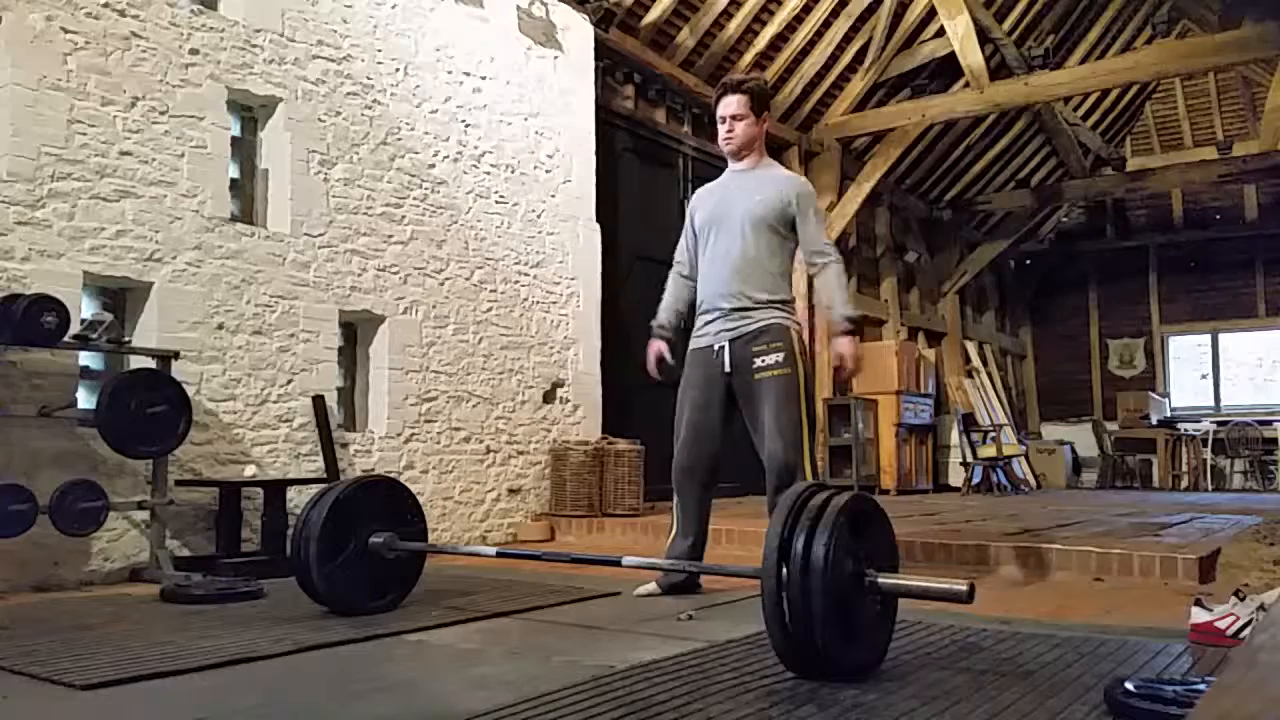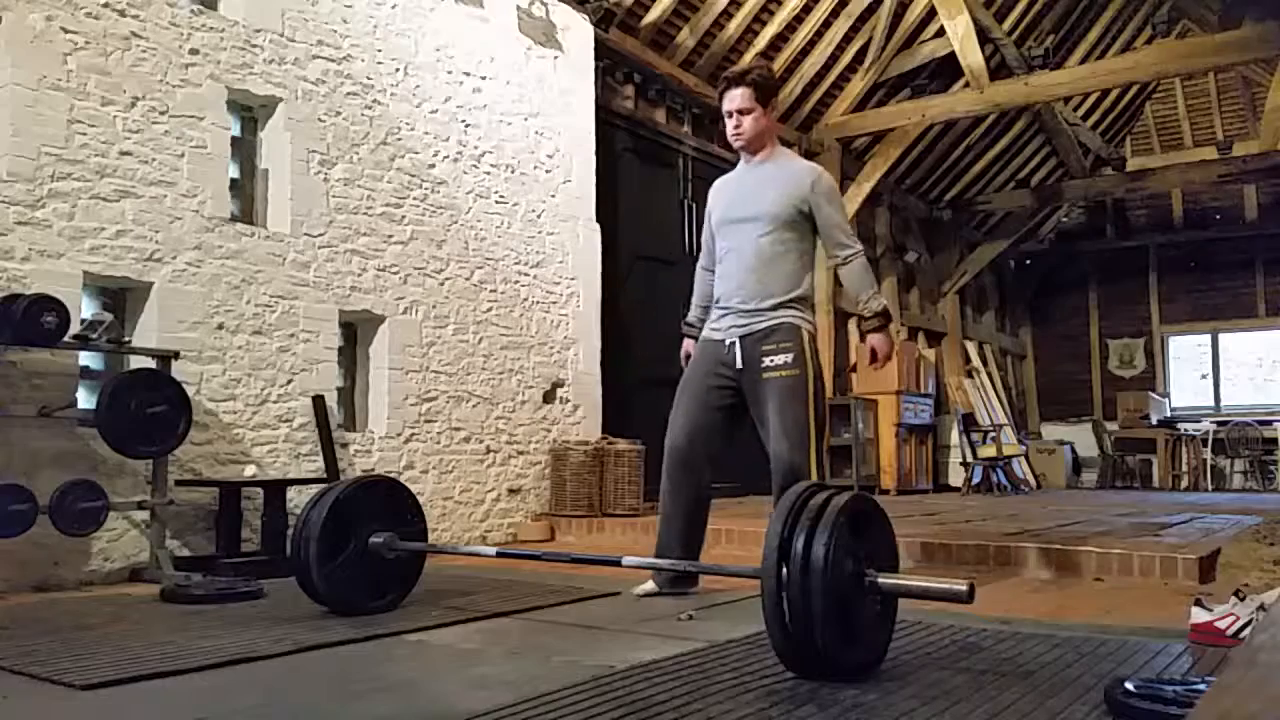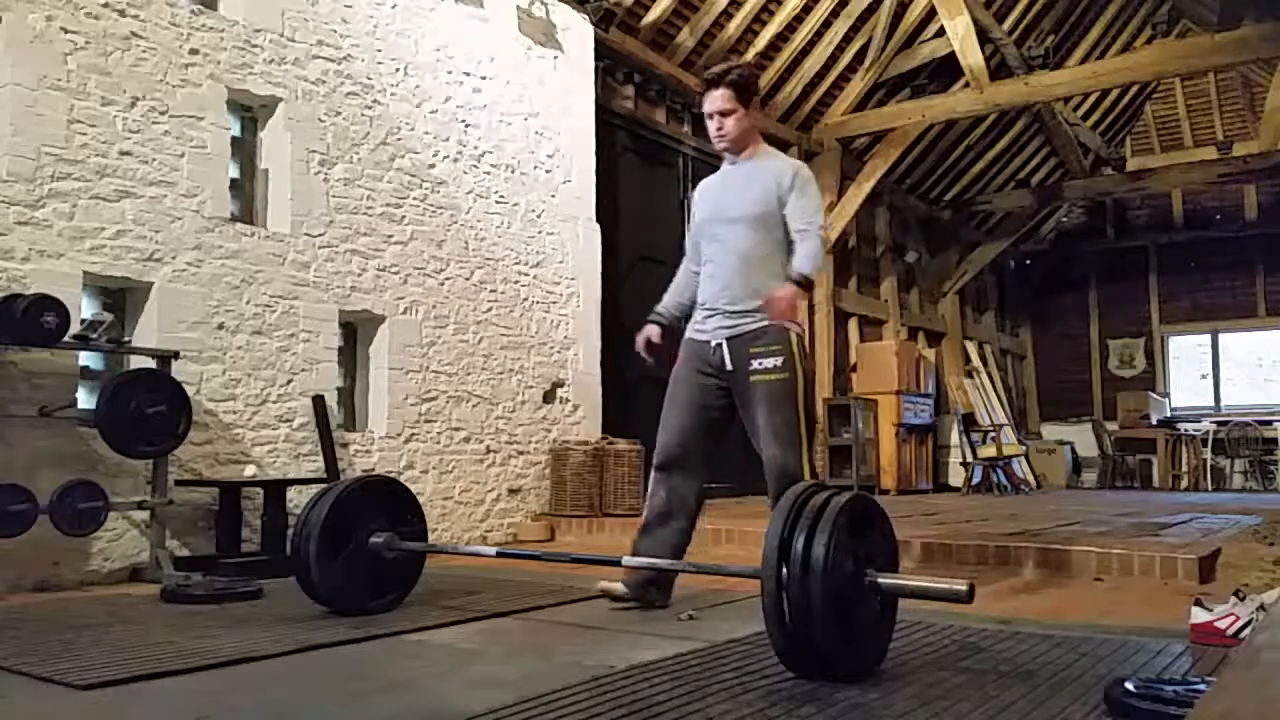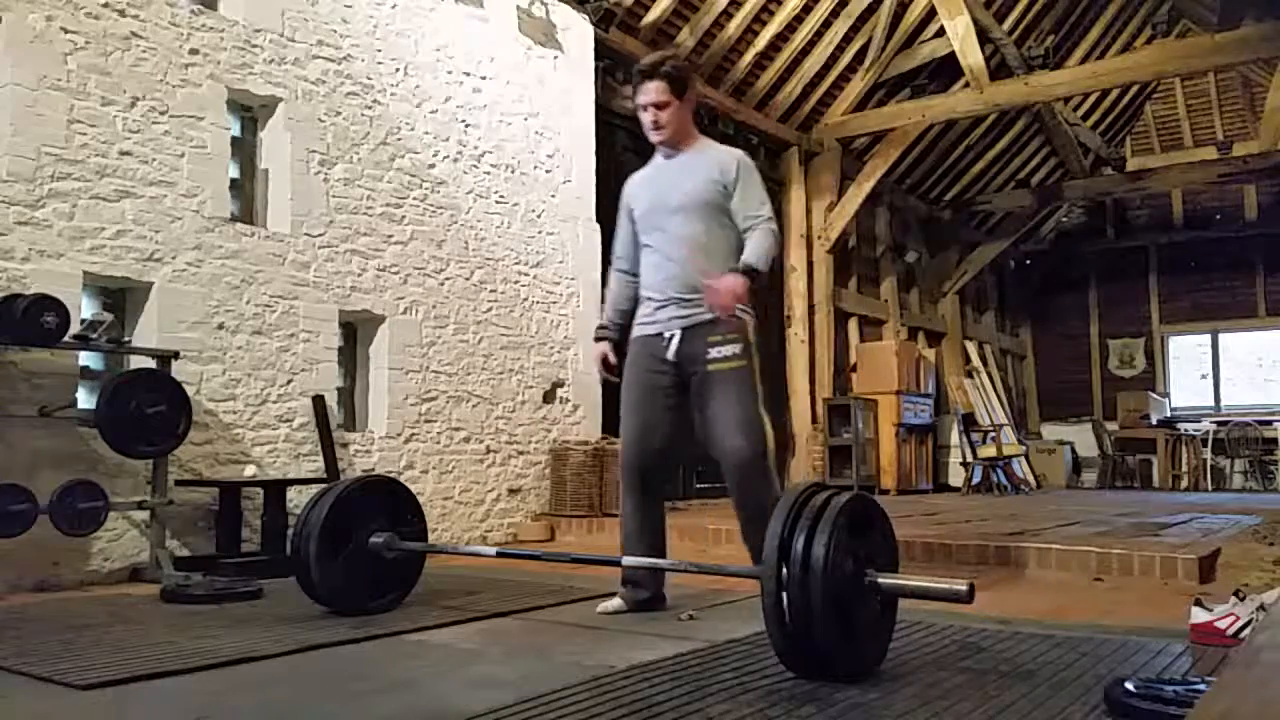
dt=0.3s
person 1, frame 1
left shoulder: (791, 187)
right shoulder: (703, 197)
left elbow: (825, 261)
right elbow: (684, 271)
left wrist: (843, 327)
right wrist: (662, 329)
left hip: (766, 335)
right hip: (706, 342)
left knee: (785, 457)
right knee: (691, 461)
right ankle: (680, 568)
person 1, frame 2
left shoulder: (807, 178)
right shoulder: (720, 189)
left elbow: (847, 253)
left wrist: (876, 317)
right wrist: (692, 327)
left hip: (779, 335)
right hip: (718, 338)
left knee: (792, 461)
right knee: (682, 449)
right ankle: (675, 568)
person 1, frame 3
left shoulder: (789, 174)
right shoulder: (705, 190)
left elbow: (811, 238)
left wrist: (796, 284)
right wrist: (659, 318)
left hip: (765, 337)
right hip: (703, 340)
left knee: (784, 463)
right knee: (675, 455)
right ankle: (650, 575)
person 1, frame 4
left shoulder: (729, 163)
right shoulder: (636, 186)
left elbow: (761, 229)
right elbow: (625, 268)
left wrist: (743, 274)
right wrist: (606, 331)
left hip: (717, 329)
right hip: (650, 336)
left knee: (741, 450)
right knee: (639, 460)
right ankle: (642, 585)
